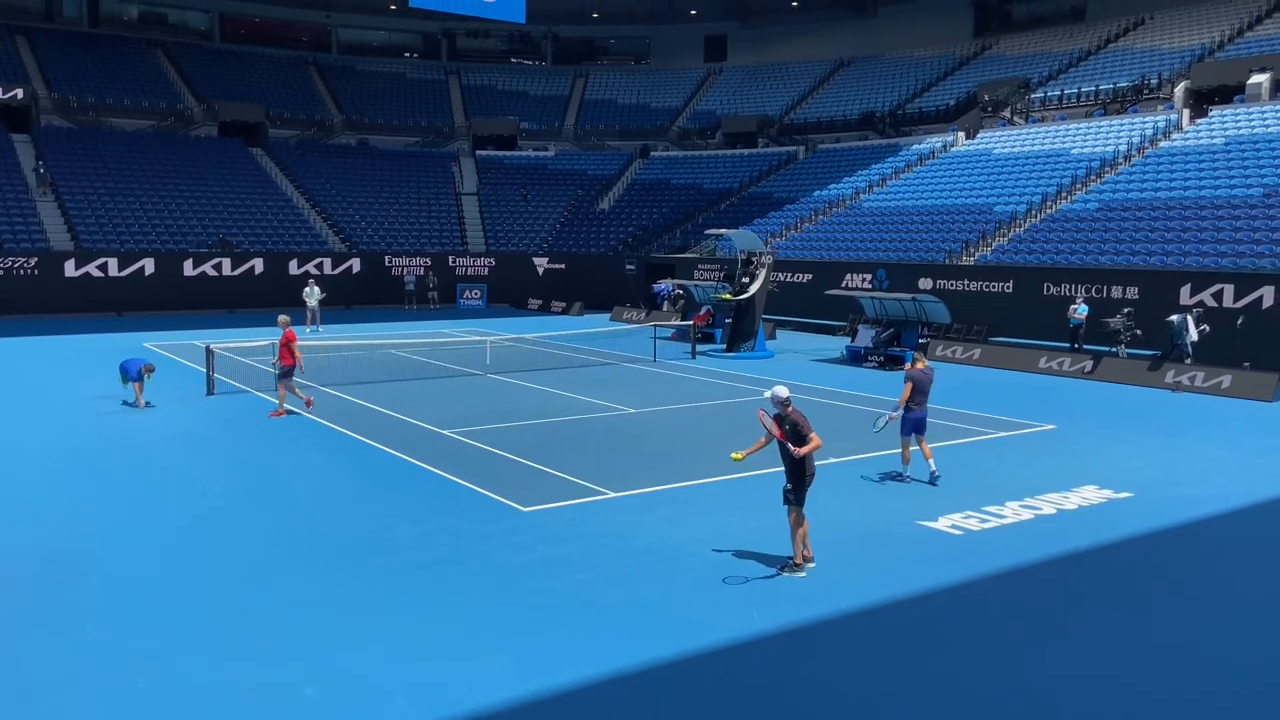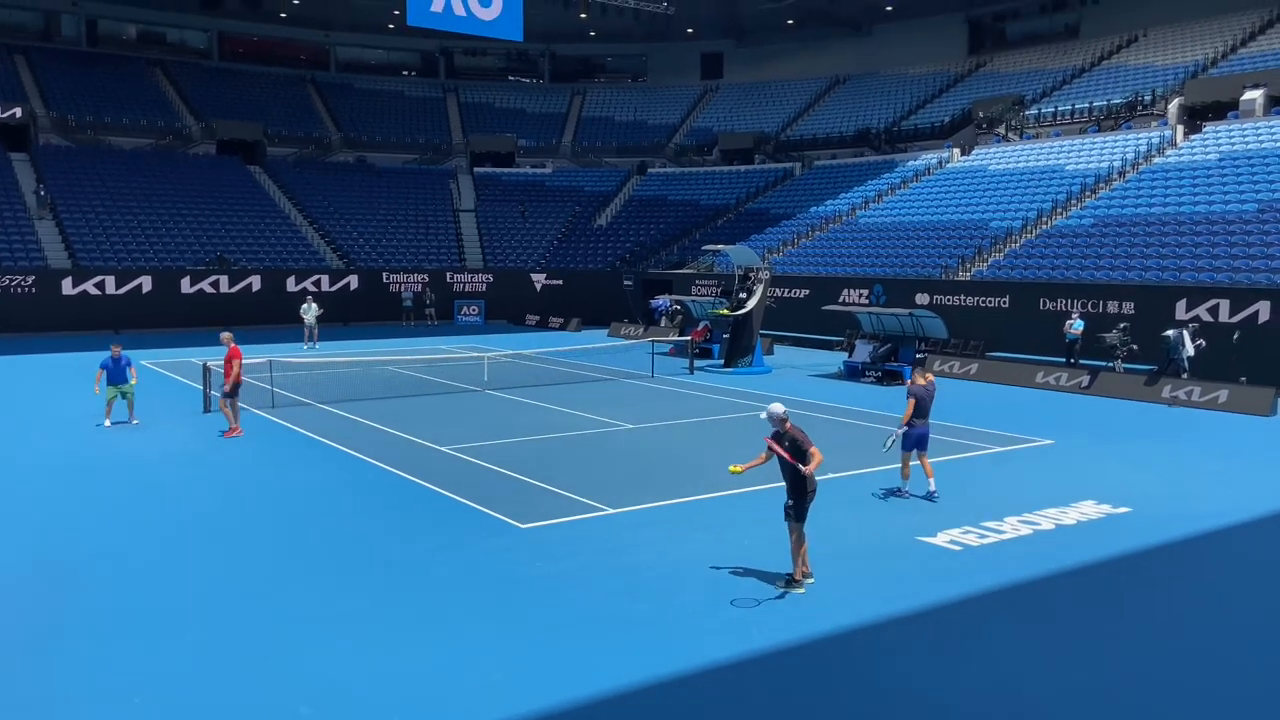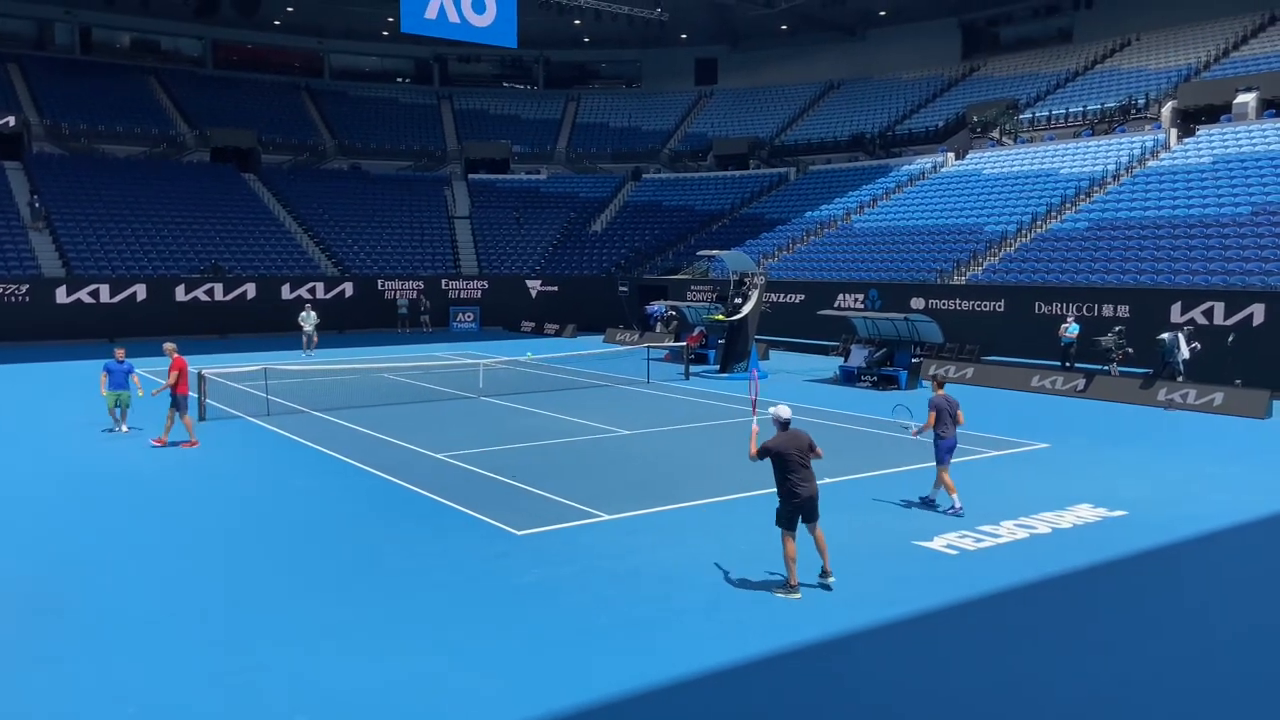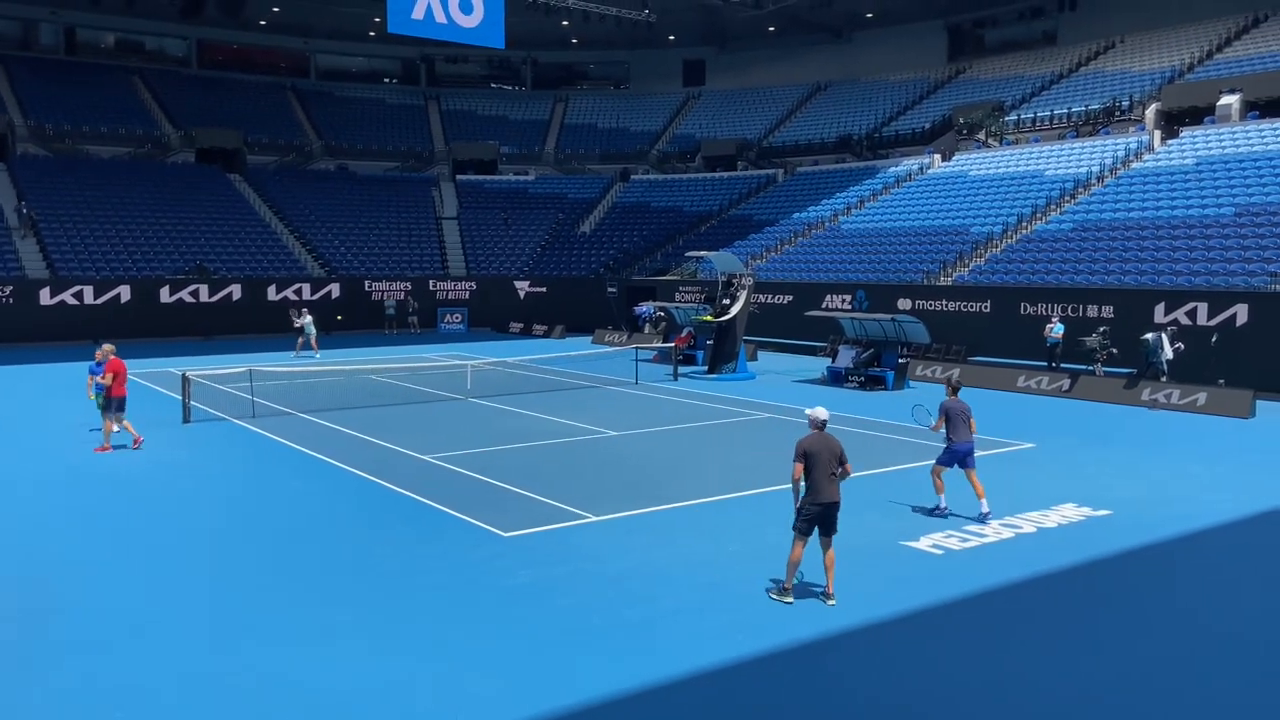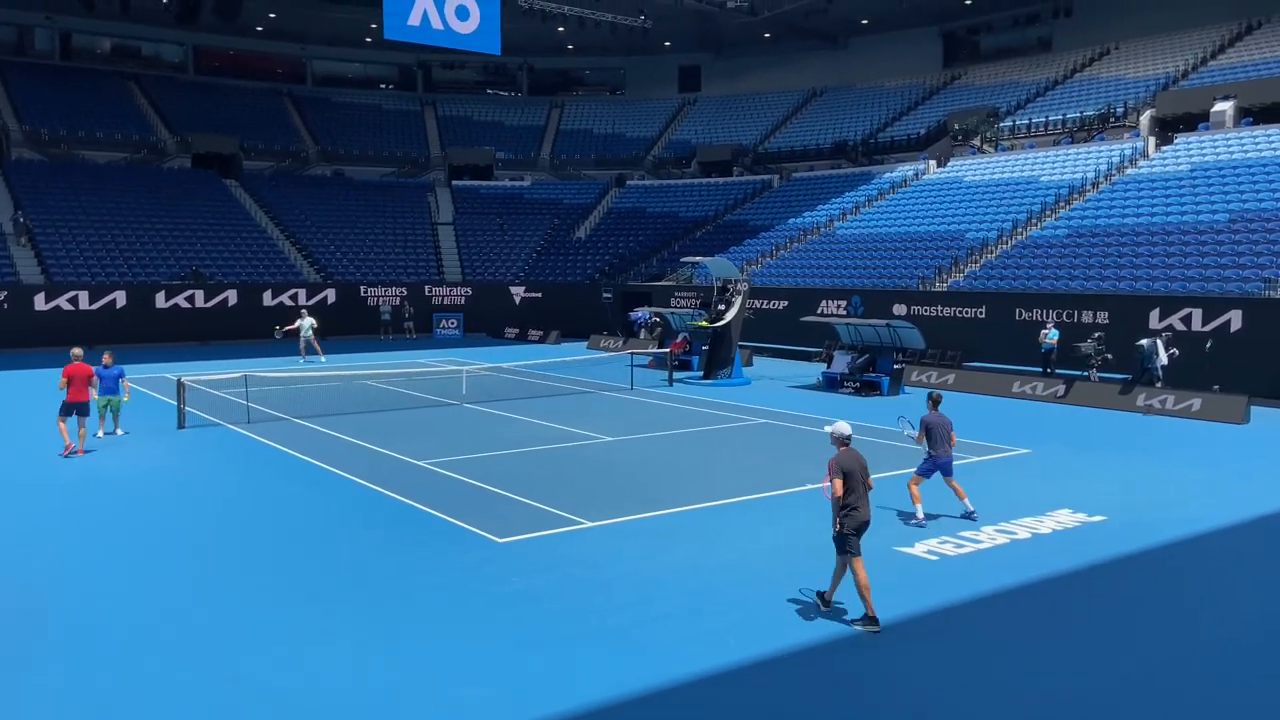
dt=0.7s
person 1, frame 1
left shoulder: (797, 419)
right shoulder: (778, 418)
left elbow: (817, 442)
right elbow: (766, 439)
left wrist: (803, 450)
right wrist: (746, 453)
left hip: (801, 473)
right hip: (793, 472)
left knee: (794, 515)
right knee: (798, 514)
left ankle: (797, 565)
right ankle: (807, 555)
person 1, frame 2
left shoulder: (796, 435)
right shoulder: (777, 435)
left elbow: (818, 455)
right elbow: (767, 455)
left wrist: (811, 467)
right wrist: (745, 467)
left hip: (802, 490)
right hip: (794, 489)
left knee: (795, 531)
right knee: (797, 529)
left ankle: (797, 581)
right ankle: (806, 571)
person 1, frame 3
left shoulder: (772, 445)
right shoulder: (803, 435)
left elbow: (753, 456)
right elbow: (819, 454)
left wrist: (753, 434)
left hip: (791, 497)
right hip: (811, 491)
left knee: (788, 538)
right knee: (814, 529)
left ankle: (792, 585)
right ankle: (827, 571)
person 1, frame 4
left shoulder: (804, 443)
right shoulder: (835, 443)
left elbow: (796, 476)
right elbow: (847, 472)
left wrist: (796, 500)
left hip: (812, 501)
right hip: (833, 500)
left knee: (799, 543)
right knee: (827, 545)
left ankle: (786, 589)
right ankle: (829, 592)
person 1, frame 5
left shoulder: (836, 461)
right shoulder: (858, 456)
left elbow: (837, 493)
right elbow: (870, 485)
left wrist: (835, 517)
left hip: (848, 520)
right hip: (864, 516)
left knee: (857, 567)
right knee: (842, 558)
left ankle: (871, 617)
right ankle: (826, 598)
